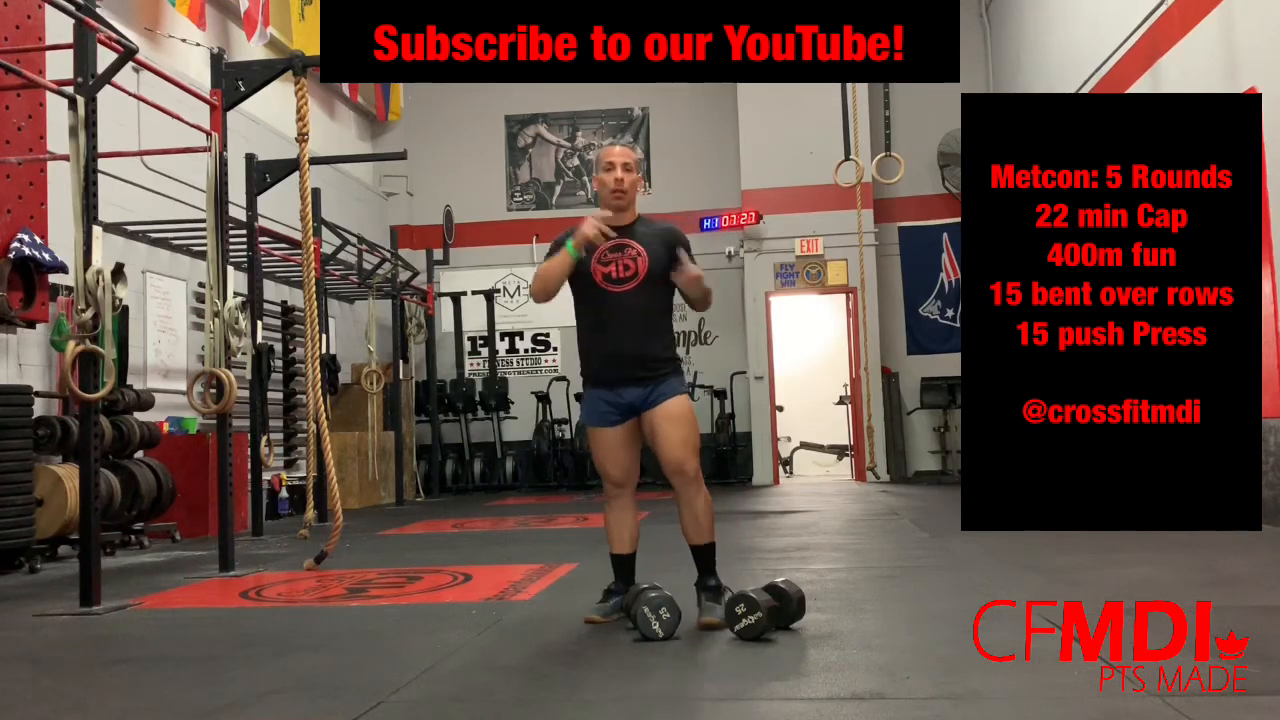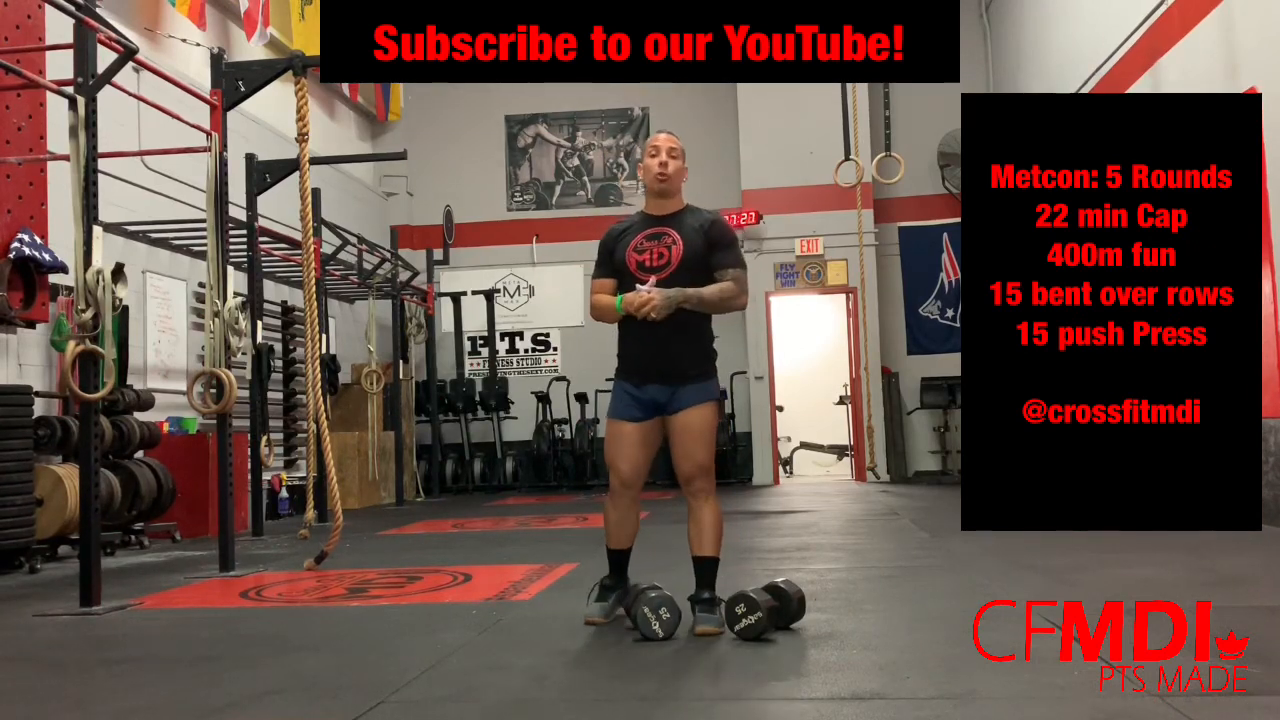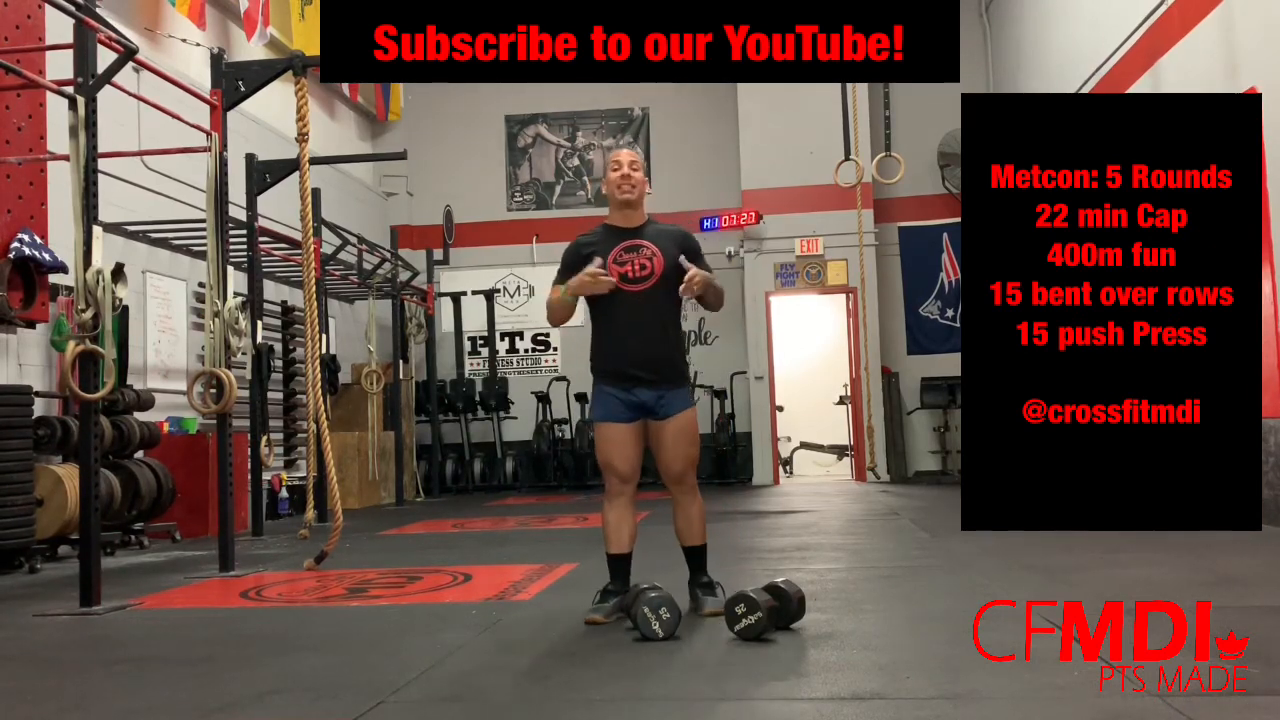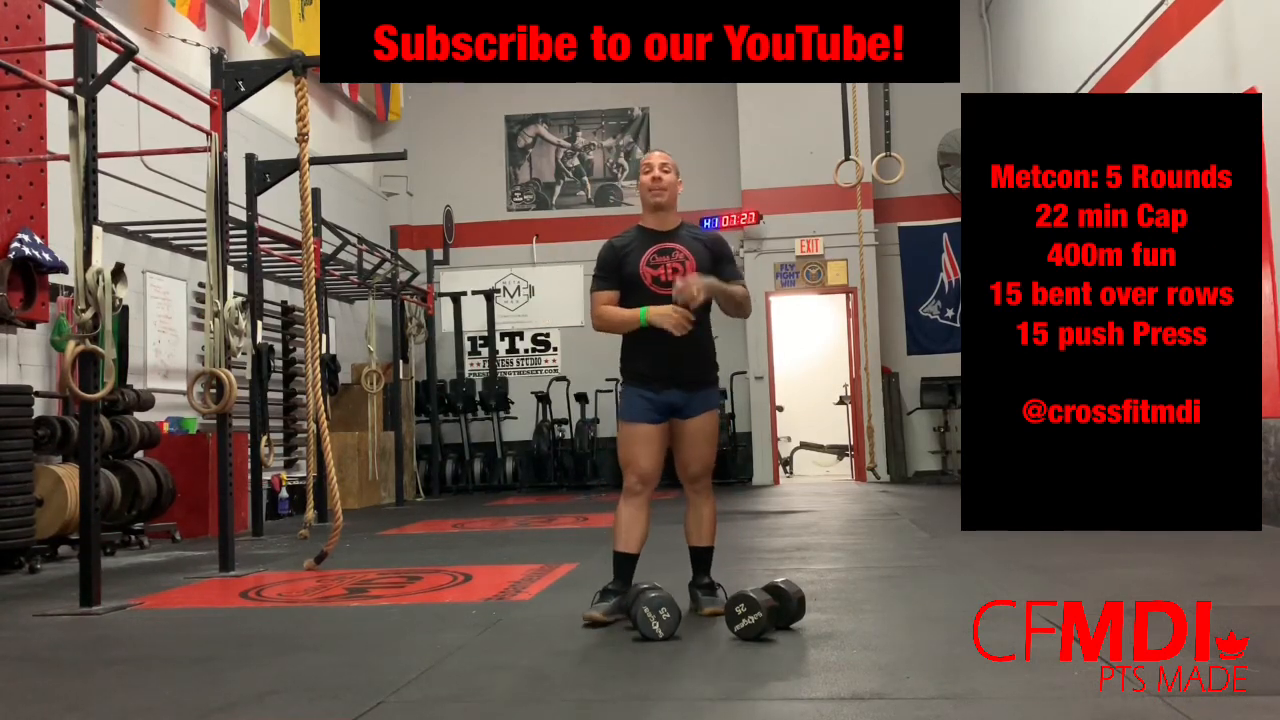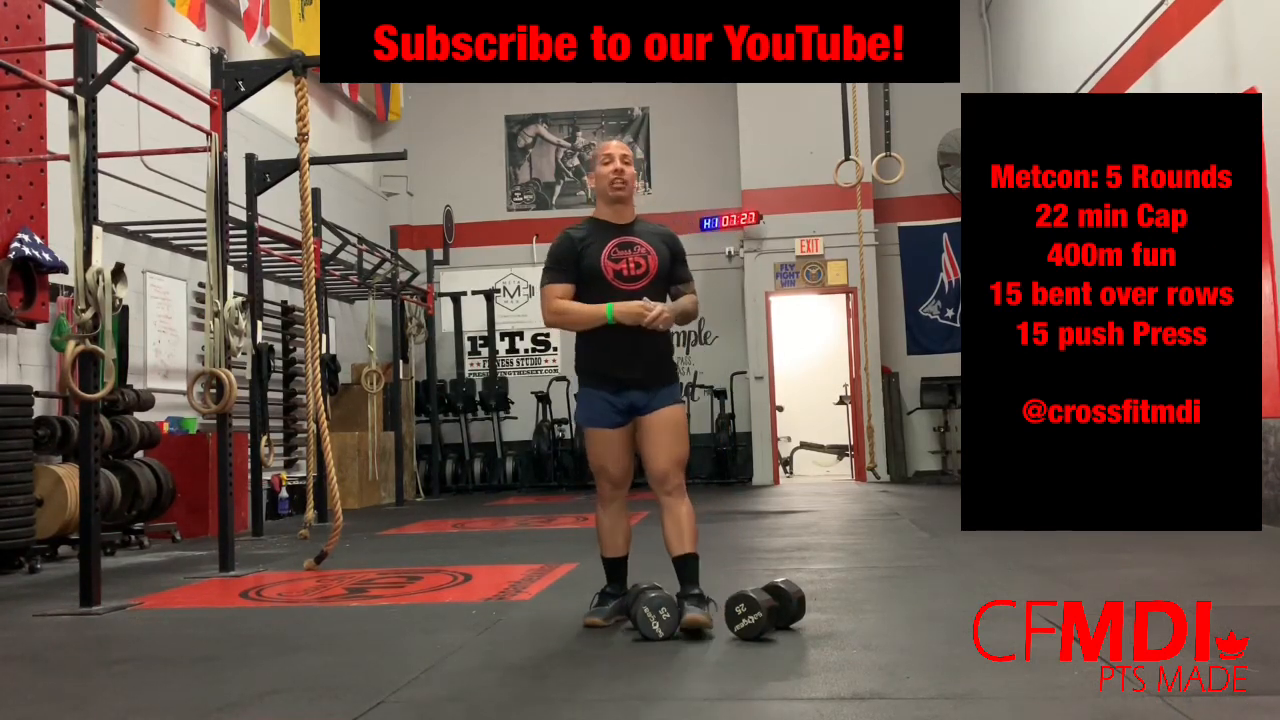
dt=1s
person 1, frame 1
left shoulder: (666, 236)
right shoulder: (573, 242)
left elbow: (696, 300)
right elbow: (539, 291)
left wrist: (699, 287)
right wrist: (579, 243)
left hip: (661, 379)
right hip: (604, 387)
left knee: (686, 474)
right knee: (617, 487)
left ankle: (709, 583)
right ankle: (623, 587)
person 1, frame 2
left shoulder: (710, 227)
right shoulder: (617, 235)
left elbow: (737, 294)
right elbow: (597, 304)
left wrist: (677, 296)
right wrist: (626, 302)
left hip: (691, 380)
right hip: (632, 382)
left knee: (698, 484)
right knee: (622, 484)
left ankle: (706, 595)
right ankle: (615, 581)
person 1, frame 3
left shoulder: (676, 239)
right shoulder: (584, 247)
left elbow: (715, 302)
right elbow: (555, 316)
left wrist: (705, 283)
right wrist: (574, 287)
left hip: (671, 383)
right hip: (614, 387)
left knee: (683, 482)
right knee: (619, 485)
left ankle: (700, 579)
right ankle: (617, 587)
person 1, frame 4
left shoulder: (709, 242)
right shoulder: (618, 249)
left elbow: (743, 304)
right elbow: (600, 315)
left wrist: (711, 287)
right wrist: (650, 314)
left hip: (698, 385)
right hip: (642, 386)
left knee: (698, 483)
right knee: (636, 485)
left ankle: (702, 582)
right ankle: (618, 588)
person 1, frame 5
left shoulder: (665, 239)
right shoulder: (572, 242)
left elbow: (691, 301)
right elbow: (553, 311)
left wrist: (671, 311)
right wrist: (618, 311)
left hip: (660, 384)
right hip: (602, 388)
left knee: (671, 483)
right knee: (611, 489)
left ankle: (691, 592)
right ankle: (615, 590)
